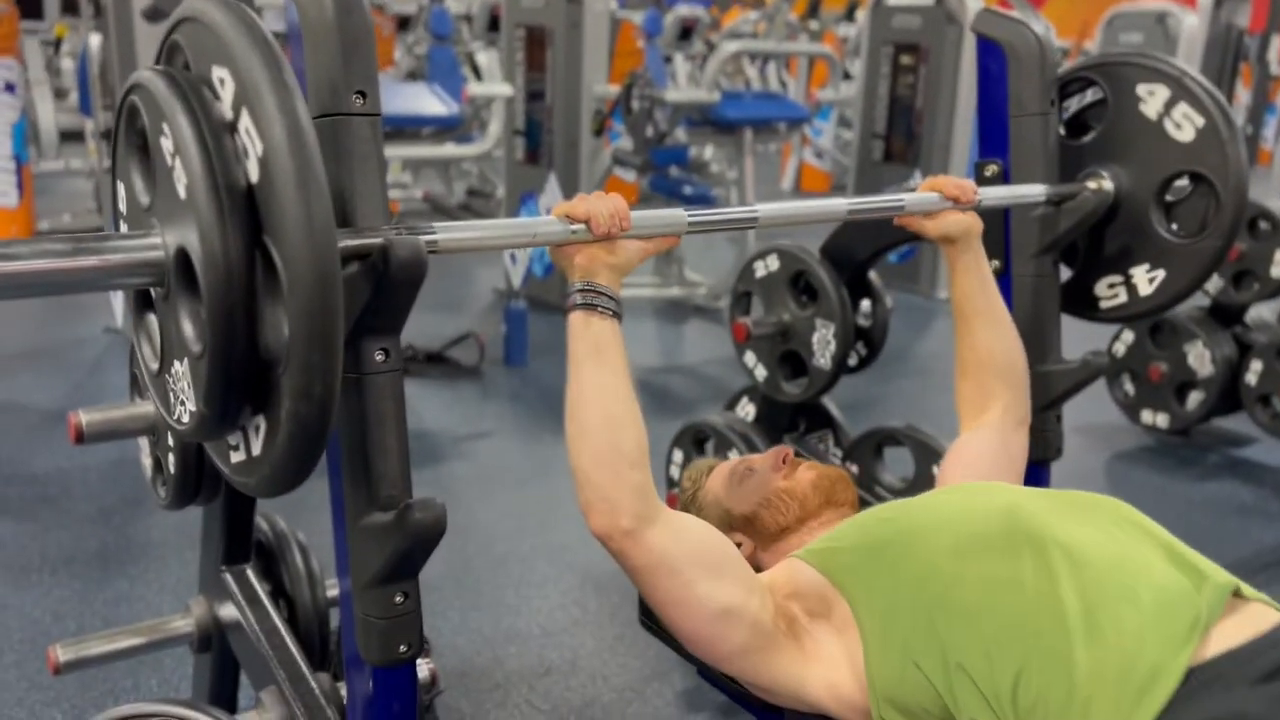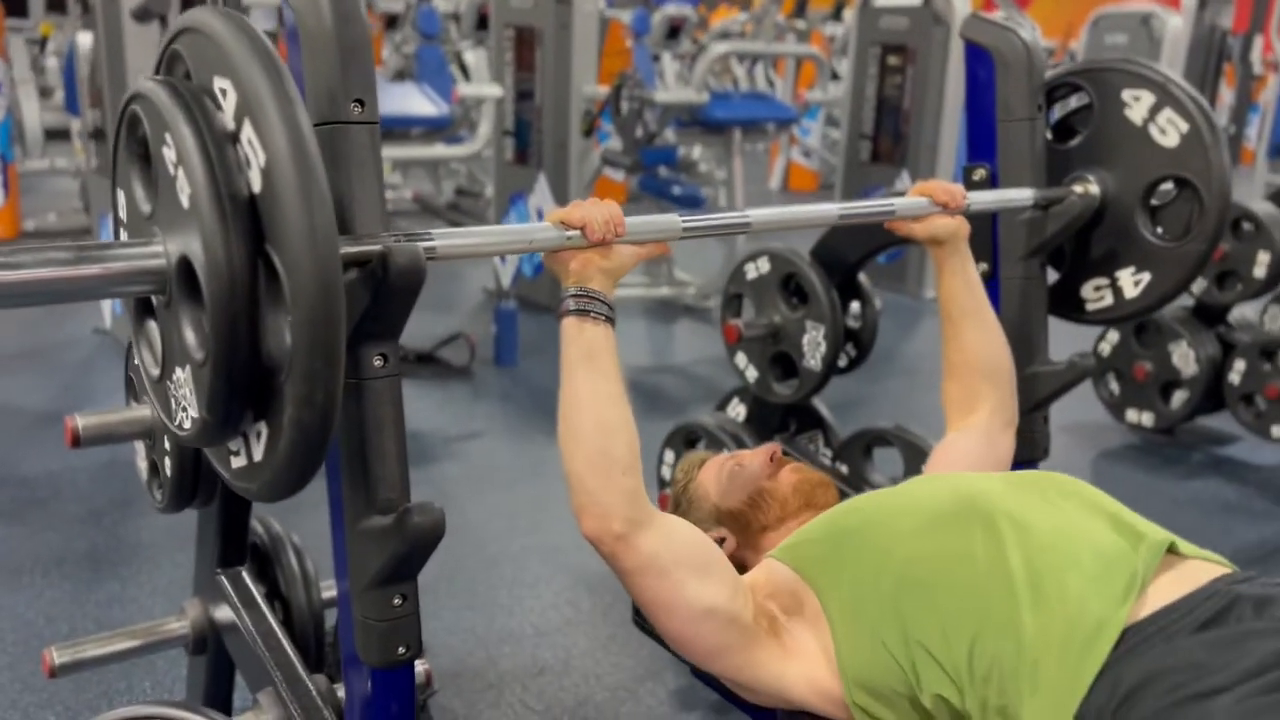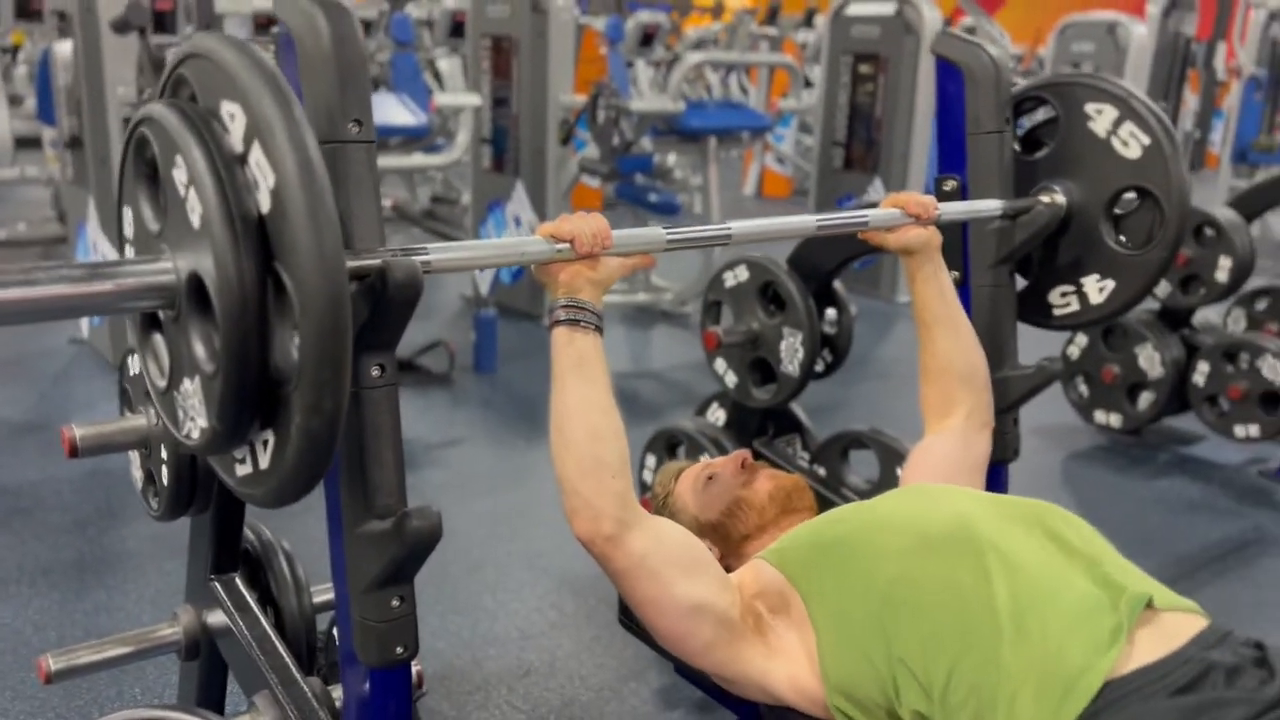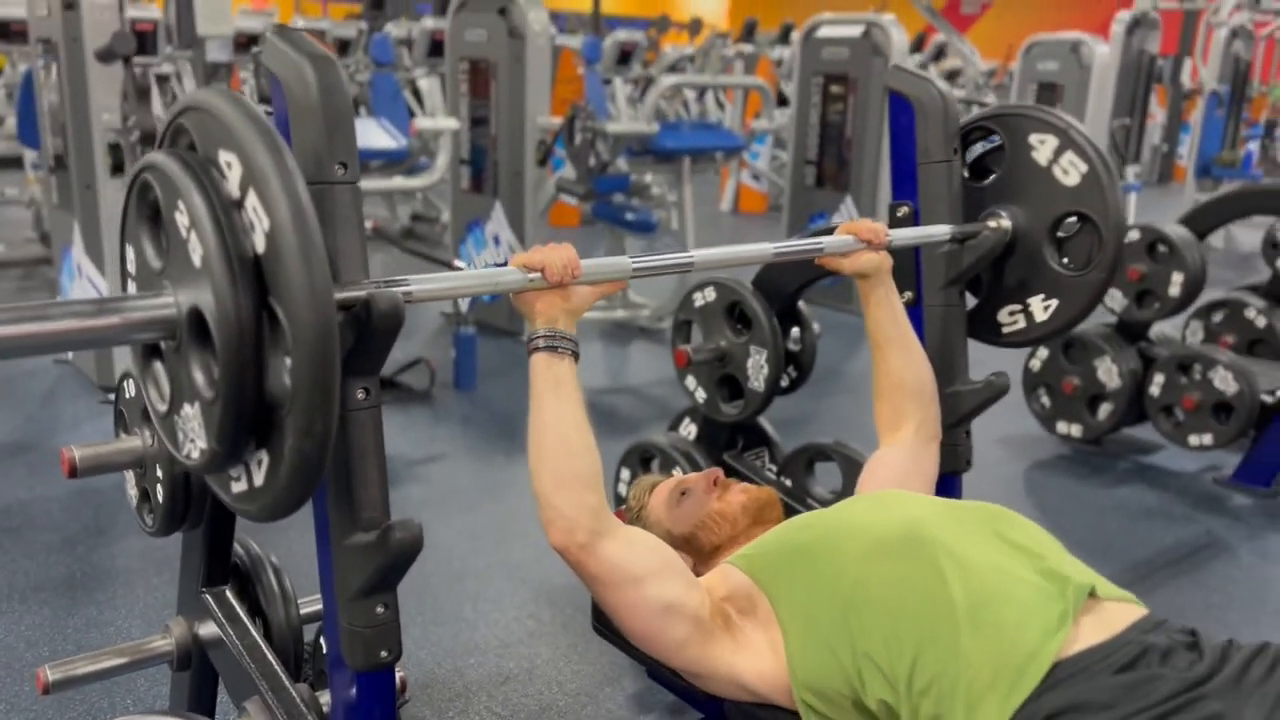
dt=0.3s
person 1, frame 1
left shoulder: (936, 523)
right shoulder: (796, 617)
left elbow: (1000, 413)
right elbow: (624, 515)
left wrist: (964, 248)
right wrist: (594, 292)
person 1, frame 2
left shoulder: (913, 518)
right shoulder: (778, 619)
left elbow: (986, 413)
right elbow: (615, 518)
left wrist: (951, 252)
right wrist: (588, 297)
person 1, frame 3
left shoulder: (901, 515)
right shoulder: (759, 616)
left elbow: (963, 415)
right elbow: (605, 519)
left wrist: (924, 262)
right wrist: (577, 307)
person 1, frame 4
left shoulder: (855, 526)
right shoulder: (728, 618)
left elbow: (912, 428)
right elbow: (579, 528)
left wrist: (876, 284)
right wrist: (553, 334)
